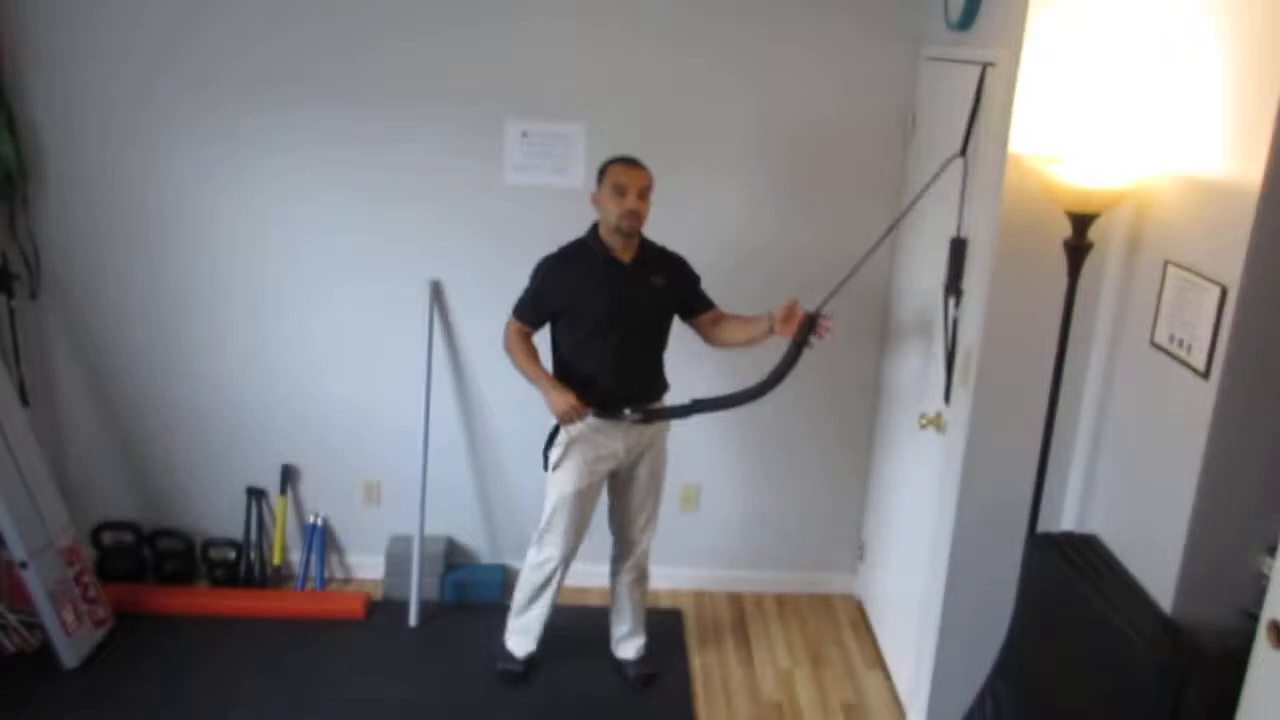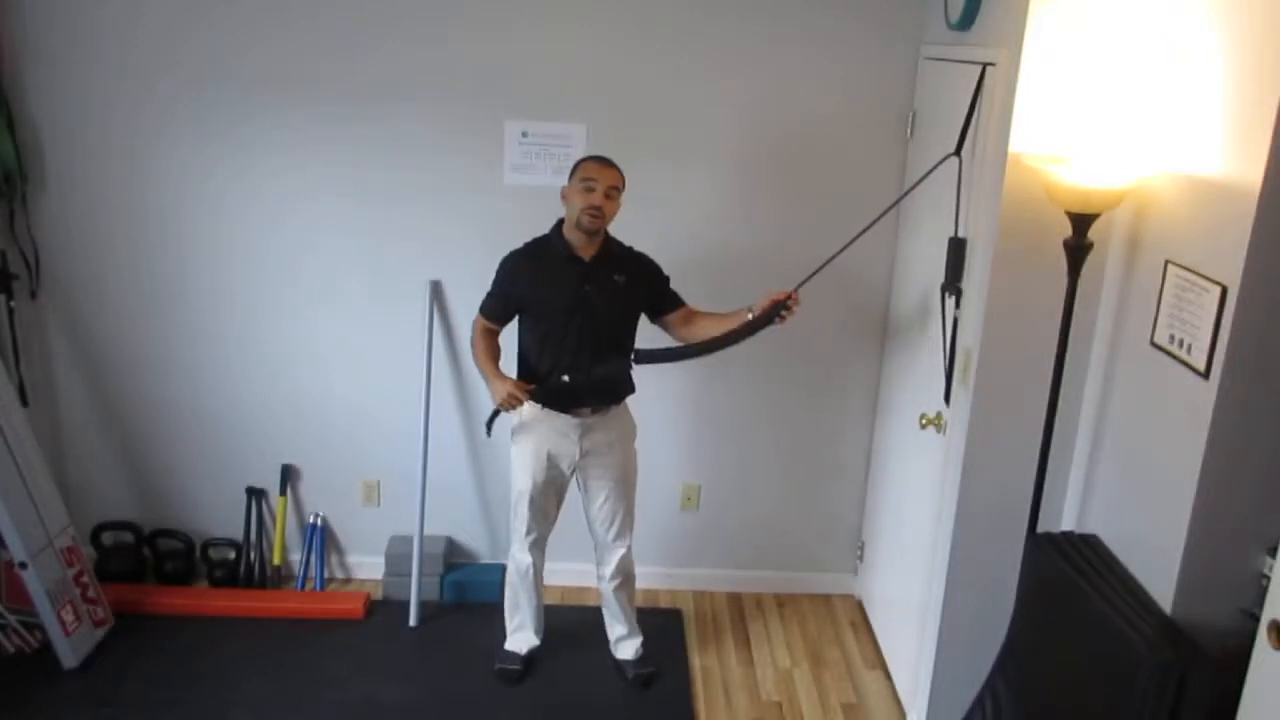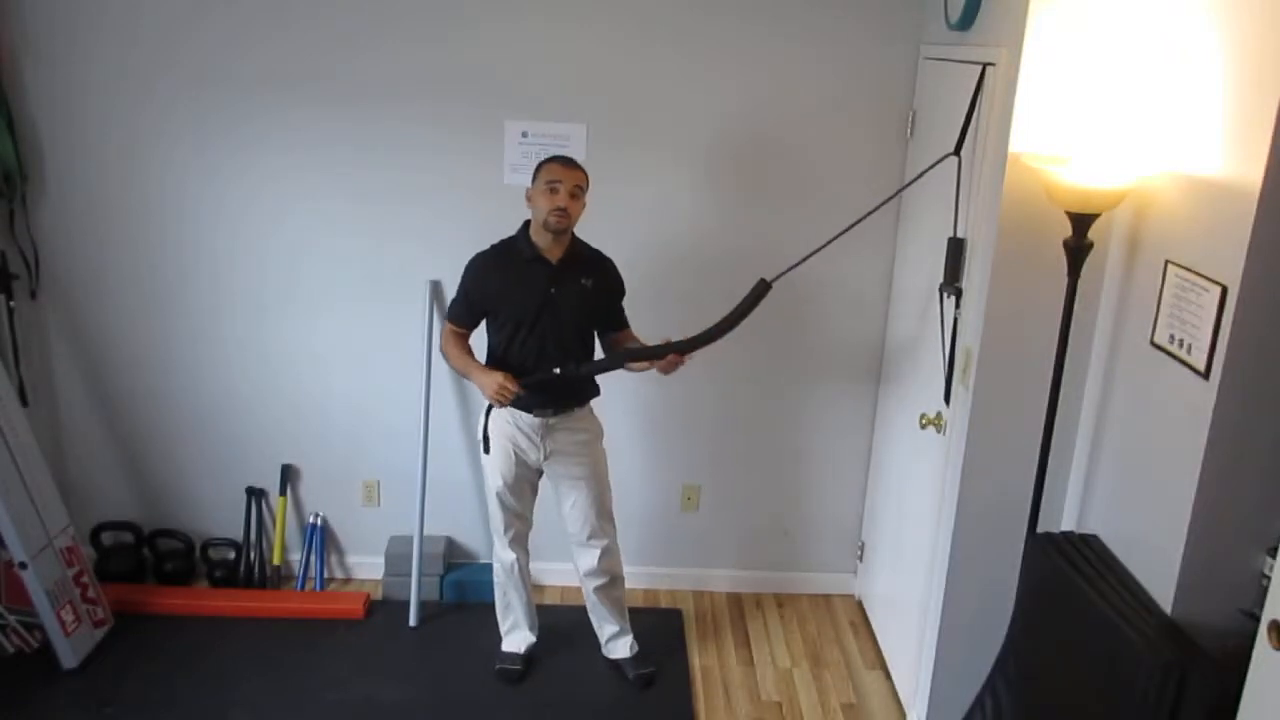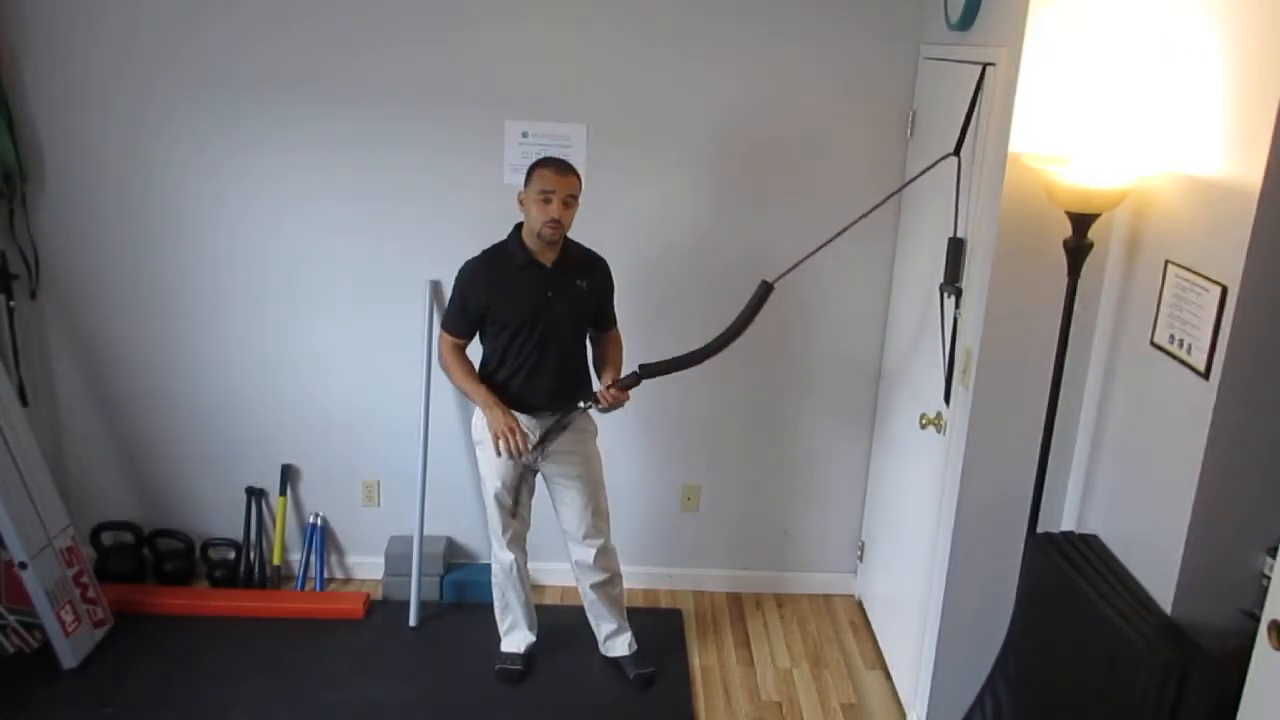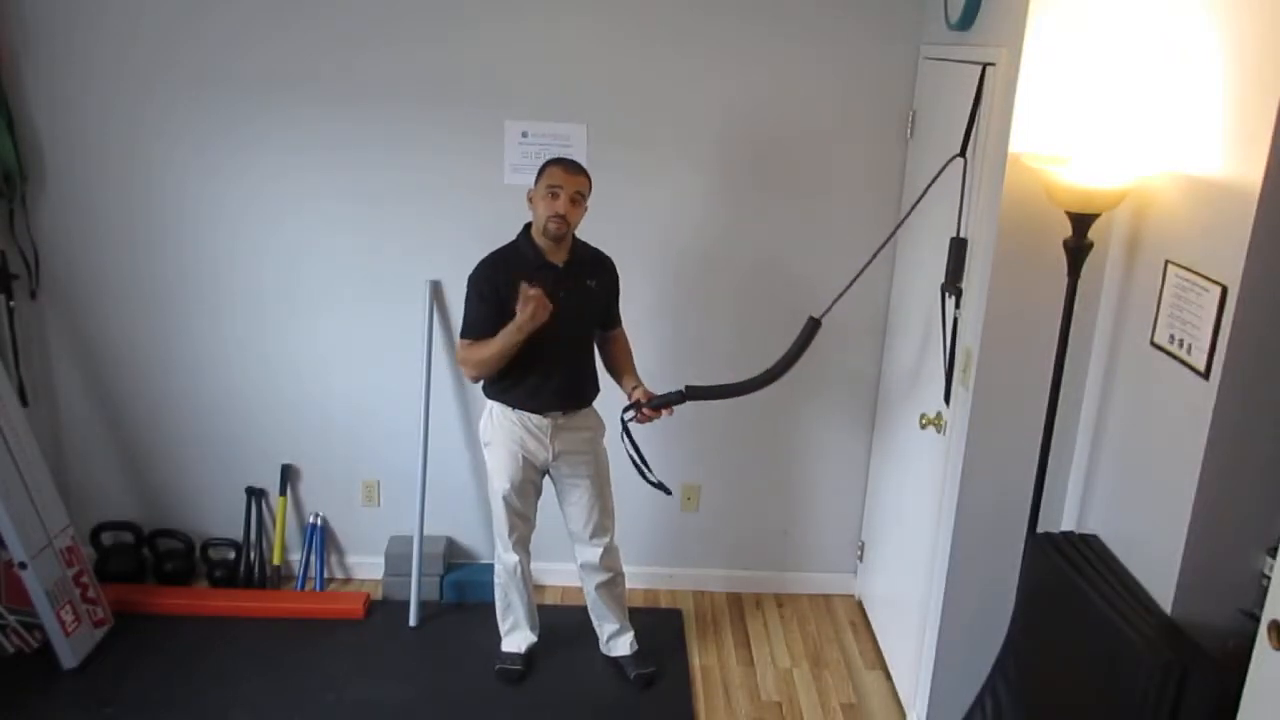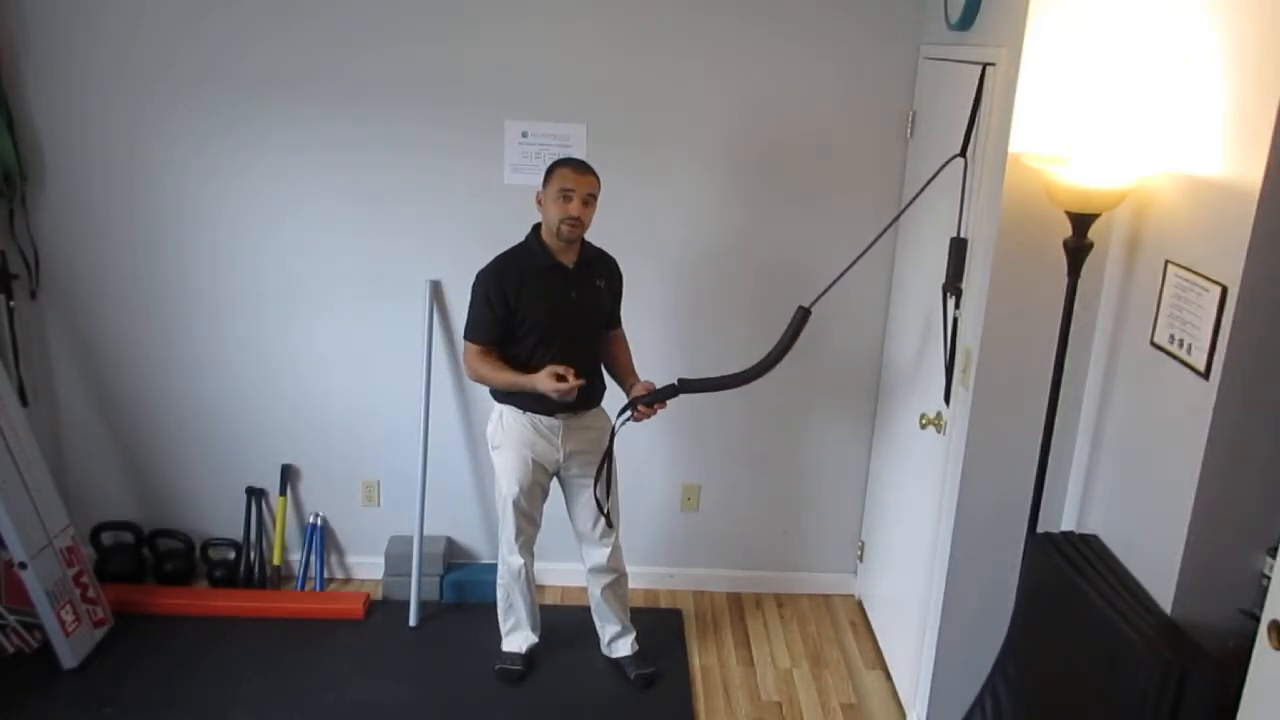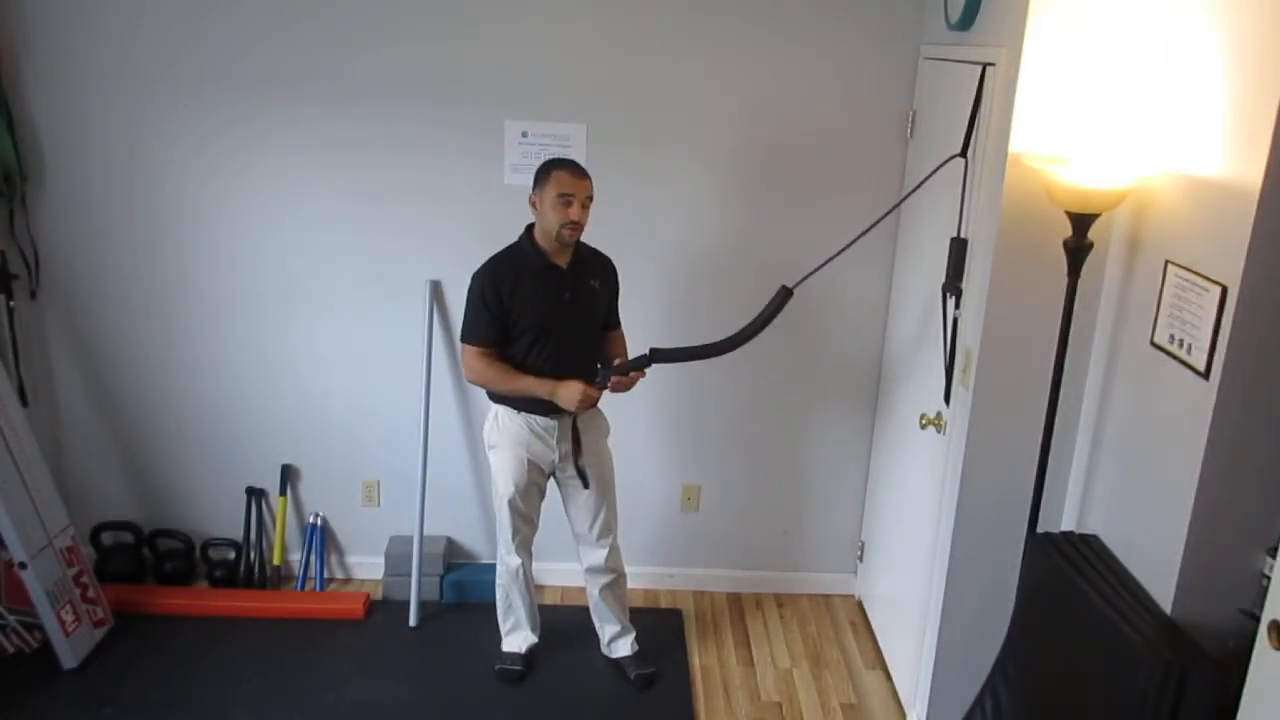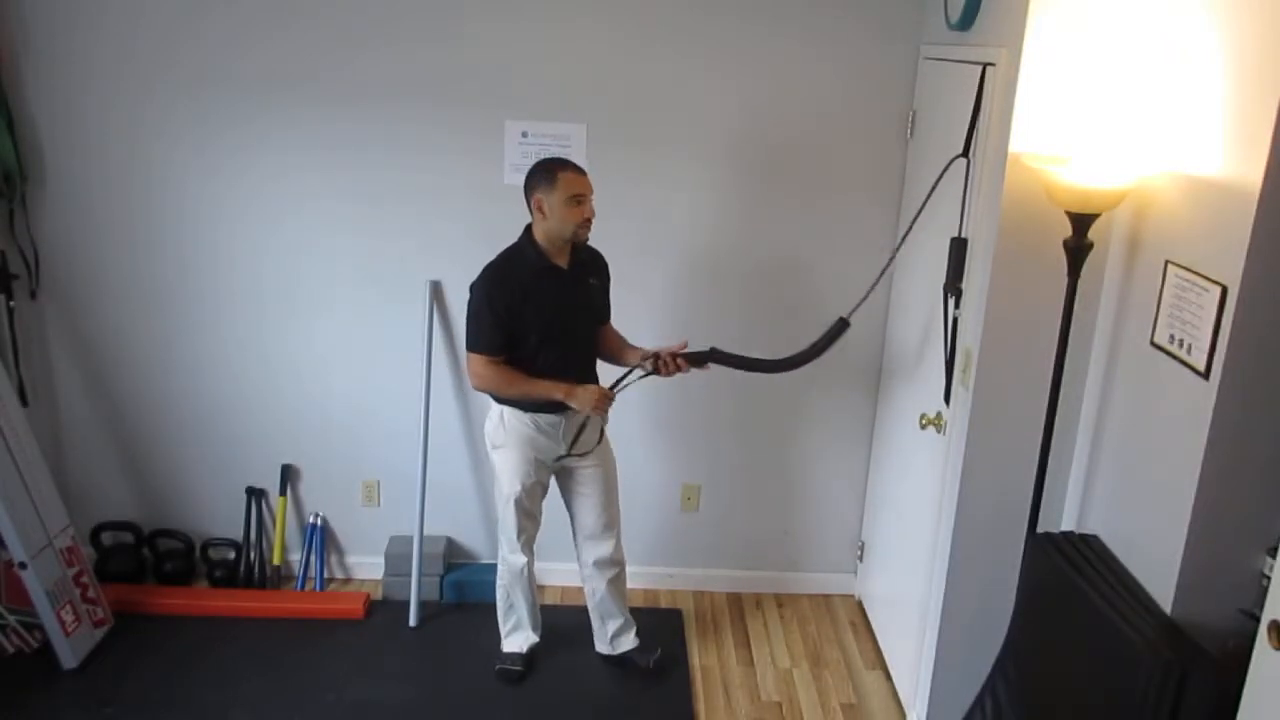
dt=0.5s
person 1, frame 1
left shoulder: (670, 269)
right shoulder: (561, 268)
left elbow: (714, 327)
right elbow: (516, 335)
left wrist: (770, 325)
right wrist: (550, 387)
left hip: (646, 428)
right hip: (583, 427)
left knee: (635, 545)
right knee: (557, 543)
left ankle: (628, 645)
right ankle: (518, 640)
person 1, frame 2
left shoulder: (636, 268)
right shoulder: (524, 263)
left elbow: (685, 325)
right elbow: (484, 329)
left wrist: (751, 315)
right wrist: (493, 377)
left hip: (608, 425)
right hip: (540, 422)
left knee: (615, 543)
right knee: (528, 540)
left ankle: (626, 644)
right ankle: (520, 639)
person 1, frame 3
left shoulder: (600, 270)
right shoulder: (490, 265)
left elbow: (618, 341)
right elbow: (451, 336)
left wrist: (651, 359)
right wrist: (481, 373)
left hip: (575, 424)
right hip: (509, 421)
left knee: (596, 542)
right knee: (509, 542)
left ankle: (619, 644)
right ankle: (516, 639)
person 1, frame 4
left shoulder: (592, 269)
right shoulder: (482, 271)
left elbow: (606, 335)
right elbow: (450, 349)
left wrist: (610, 379)
right wrist: (491, 408)
left hip: (571, 425)
right hip: (503, 425)
left knee: (592, 541)
right knee: (507, 543)
left ankle: (617, 642)
right ankle: (516, 640)
person 1, frame 5
left shoulder: (600, 268)
right shoulder: (495, 271)
right elbow: (470, 365)
left wrist: (632, 384)
right wrist: (522, 325)
left hip: (579, 423)
right hip: (512, 424)
left knee: (597, 541)
right knee: (512, 544)
left ankle: (619, 642)
right ankle: (517, 639)
person 1, frame 6
left shoulder: (605, 269)
right shoulder: (502, 274)
right elbow: (475, 362)
left wrist: (632, 384)
right wrist: (533, 381)
left hip: (588, 424)
right hip: (522, 425)
left knee: (602, 543)
right knee: (516, 545)
left ankle: (619, 642)
right ankle: (517, 640)
person 1, frame 7
left shoulder: (601, 268)
right shoulder: (497, 275)
right elbow: (475, 366)
left wrist: (620, 367)
right wrist: (553, 389)
left hip: (585, 424)
right hip: (518, 426)
left knee: (601, 544)
right knee: (515, 546)
left ankle: (619, 642)
right ankle: (517, 639)
person 1, frame 8
left shoulder: (593, 265)
right shoulder: (499, 279)
right elbow: (482, 374)
left wrist: (645, 357)
right wrist: (566, 392)
left hip: (585, 422)
right hip: (520, 427)
left knee: (601, 540)
right knee: (517, 545)
left ankle: (617, 639)
right ankle: (517, 640)
